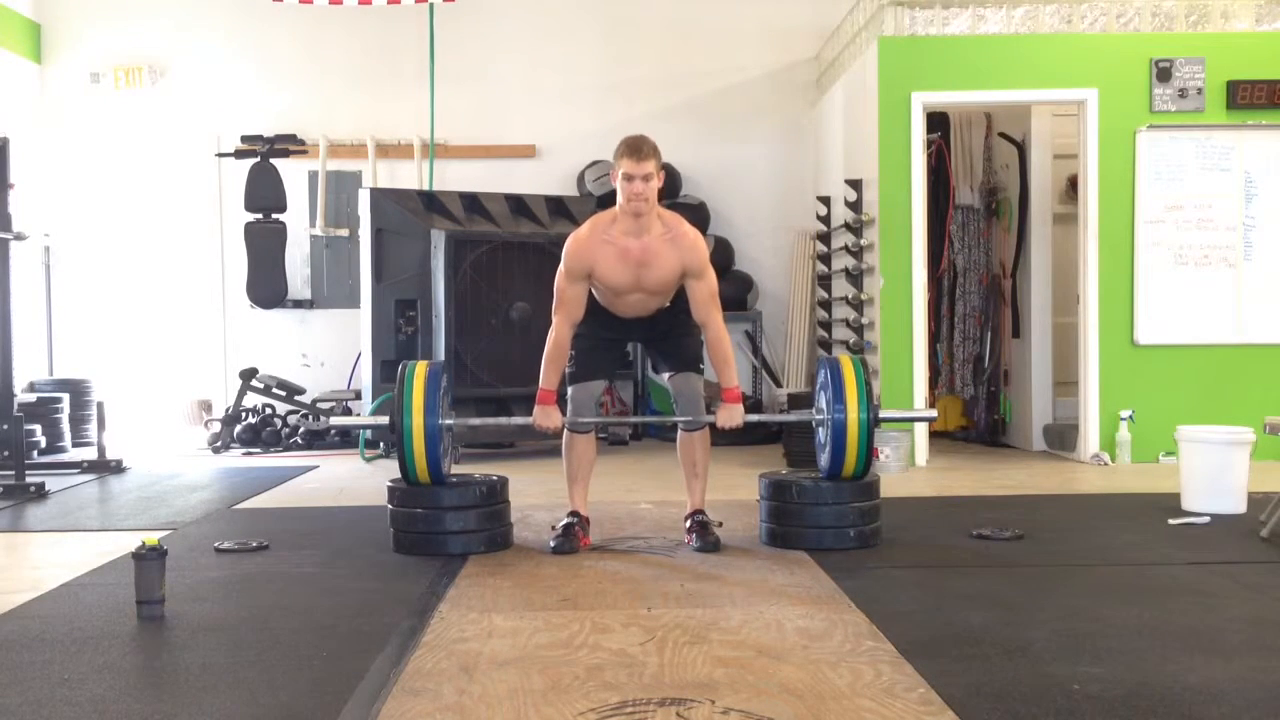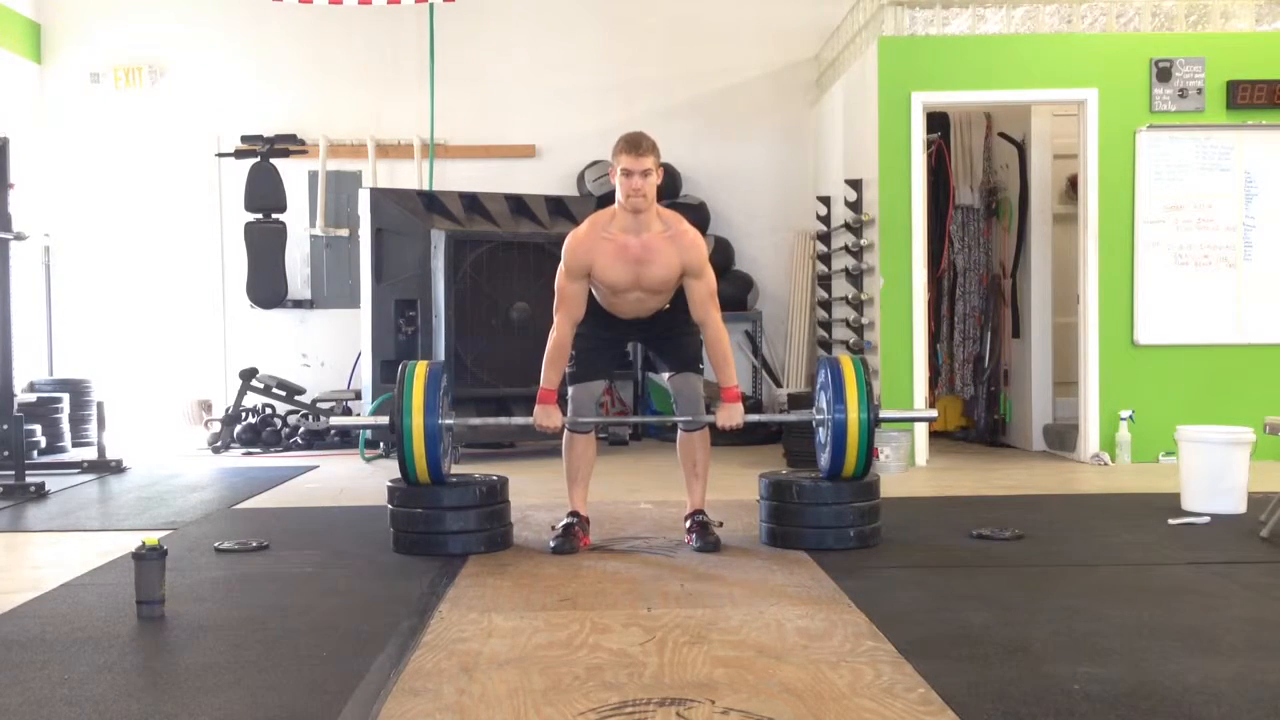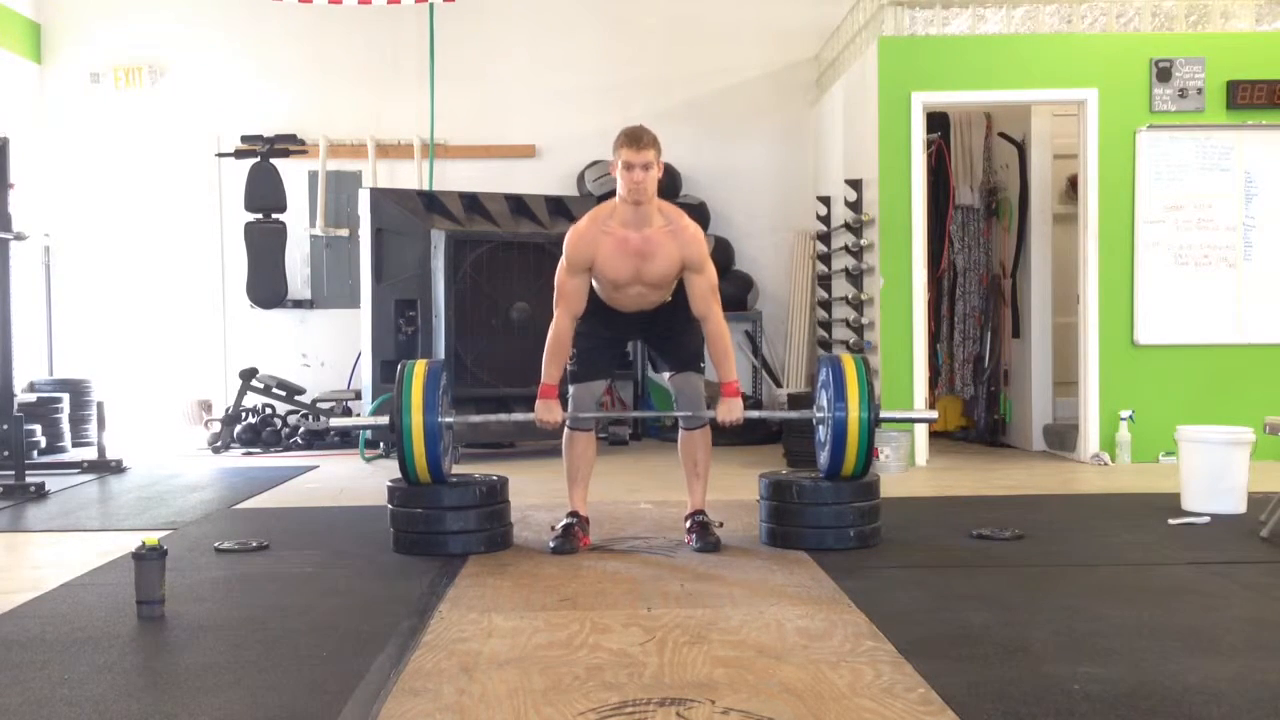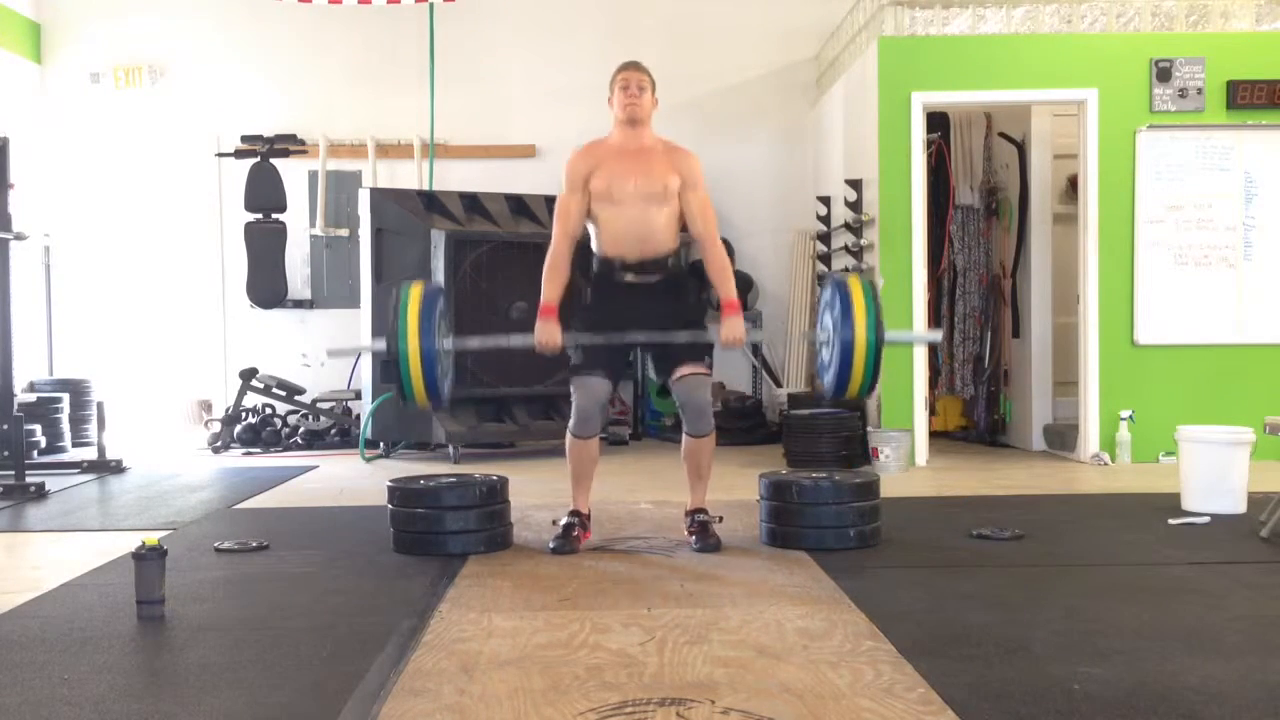
dt=0.4s
person 1, frame 1
left shoulder: (686, 241)
right shoulder: (584, 242)
left elbow: (710, 320)
right elbow: (563, 323)
left wrist: (731, 396)
right wrist: (545, 400)
left hip: (669, 316)
right hip: (601, 318)
left knee: (692, 401)
right knee: (580, 405)
left ankle: (697, 515)
right ankle: (577, 517)
person 1, frame 2
left shoulder: (686, 240)
right shoulder: (583, 241)
left elbow: (709, 320)
right elbow: (564, 323)
left wrist: (730, 396)
right wrist: (546, 398)
left hip: (669, 316)
right hip: (601, 318)
left knee: (692, 401)
right knee: (580, 405)
left ankle: (697, 515)
right ankle: (576, 518)
person 1, frame 3
left shoulder: (685, 234)
right shoulder: (584, 235)
left elbow: (709, 315)
right elbow: (565, 317)
left wrist: (730, 391)
right wrist: (548, 393)
left hip: (668, 311)
right hip: (602, 312)
left knee: (693, 401)
right knee: (581, 403)
left ankle: (697, 516)
right ankle: (576, 518)
person 1, frame 4
left shoulder: (680, 159)
right shoulder: (587, 159)
left elbow: (707, 235)
right elbow: (564, 234)
left wrist: (731, 309)
right wrist: (547, 313)
left hip: (670, 284)
right hip: (610, 285)
left knee: (696, 397)
right knee: (588, 402)
left ankle: (697, 514)
right ankle: (578, 515)
